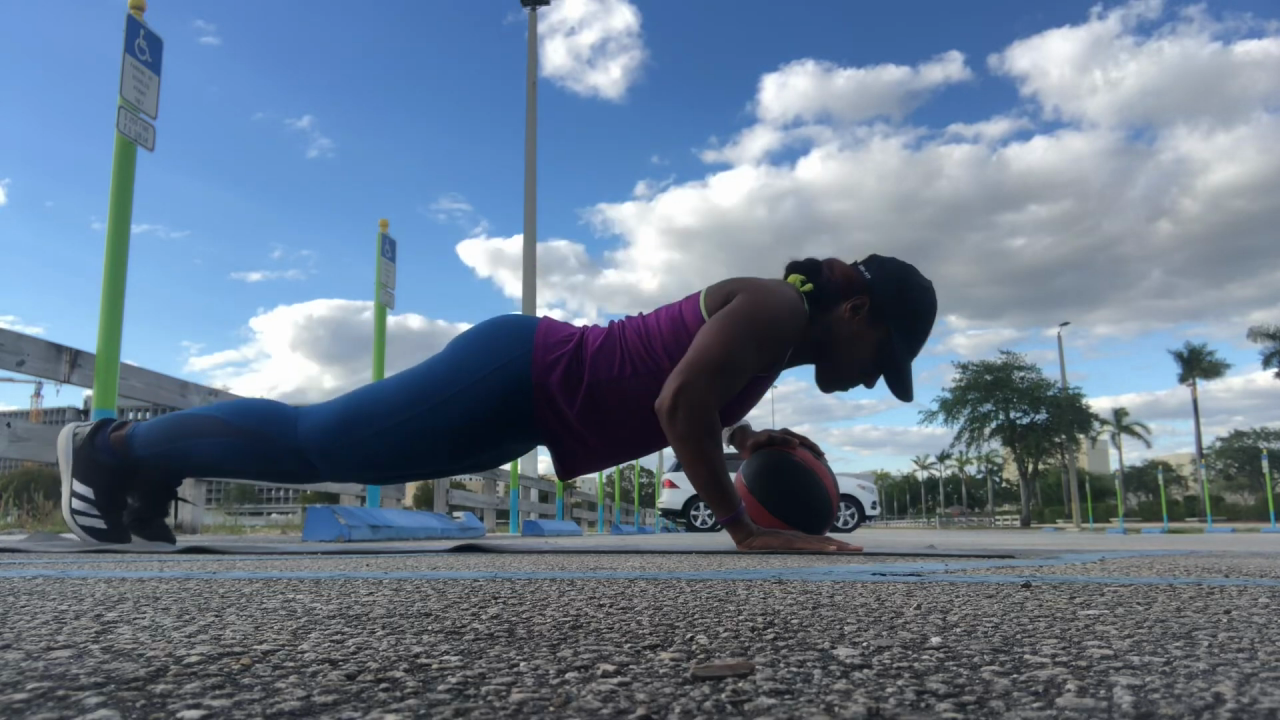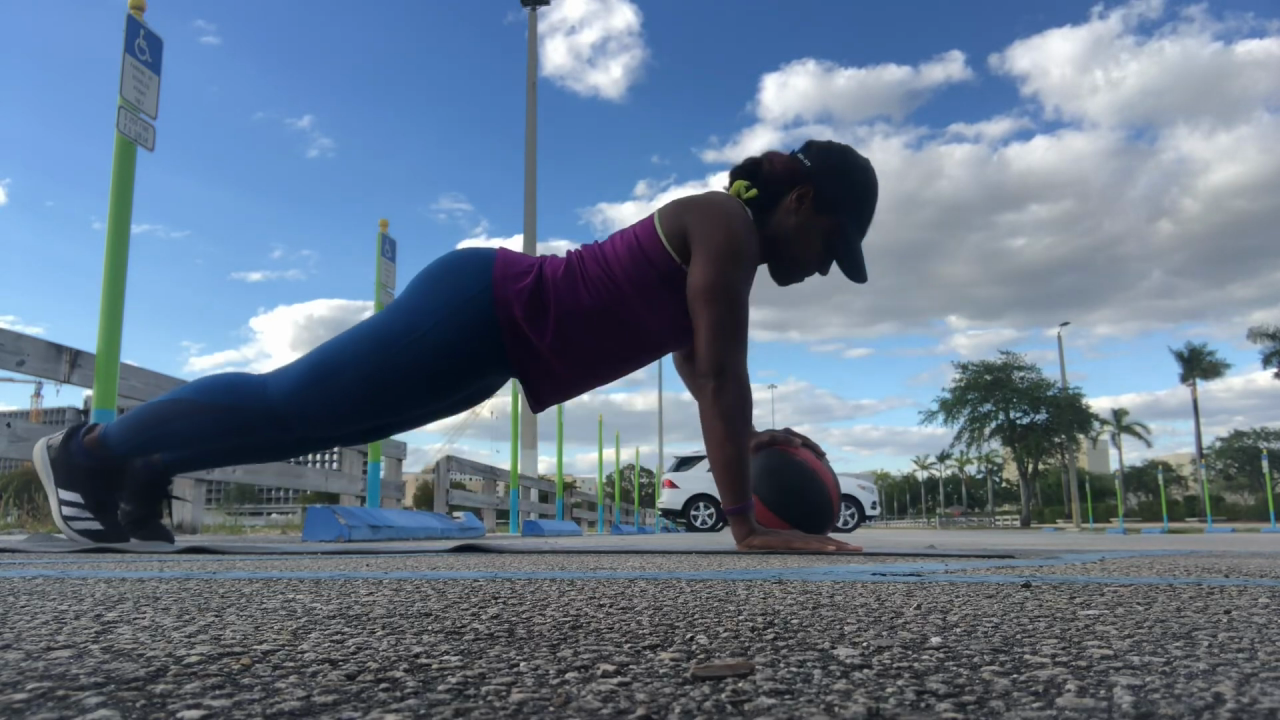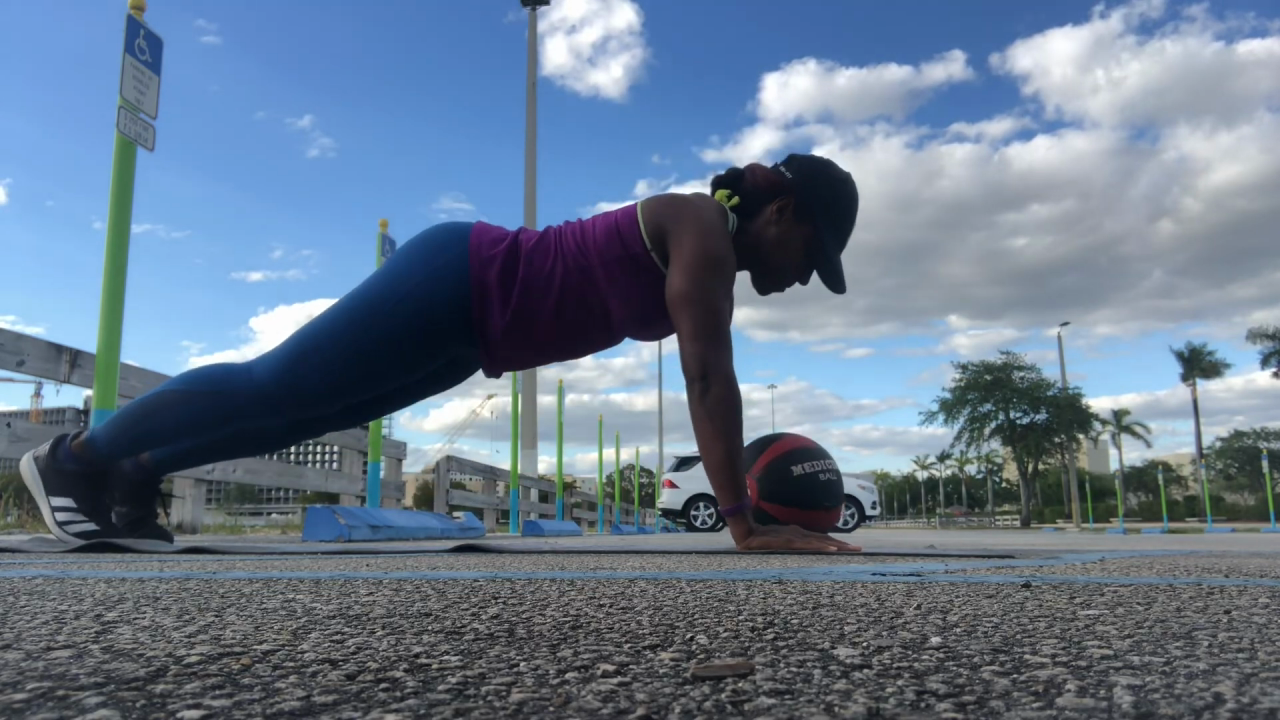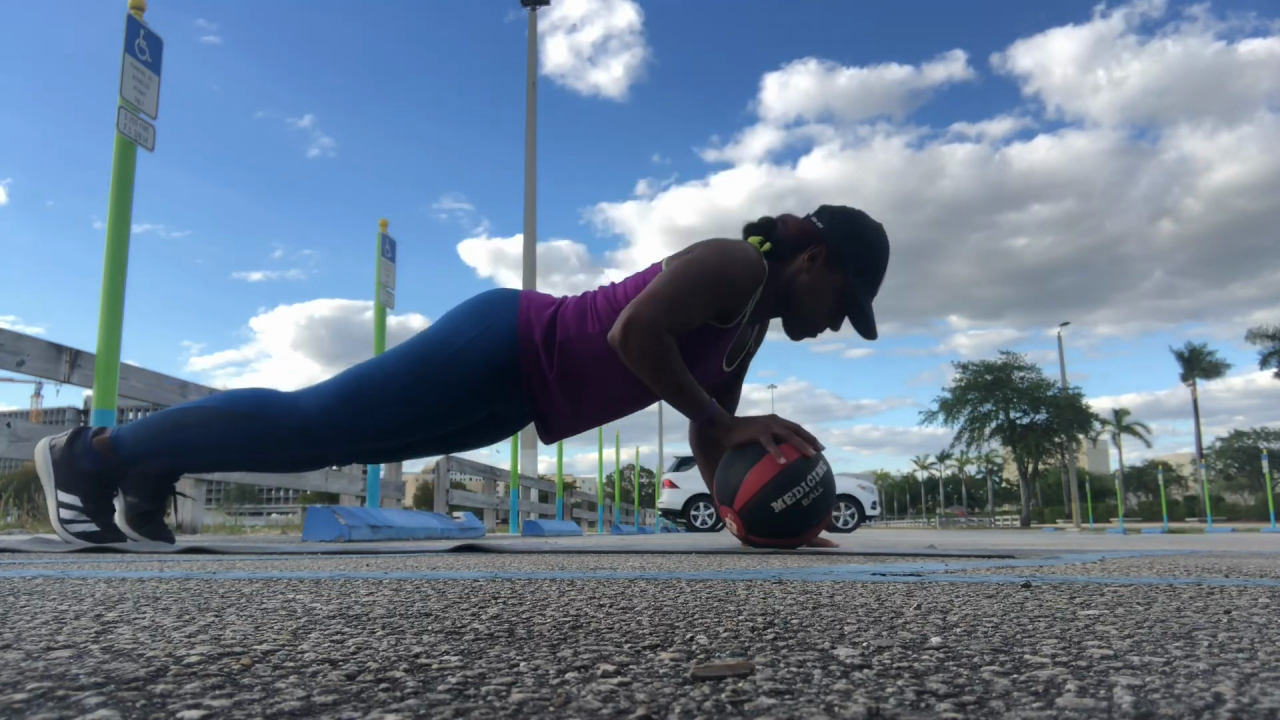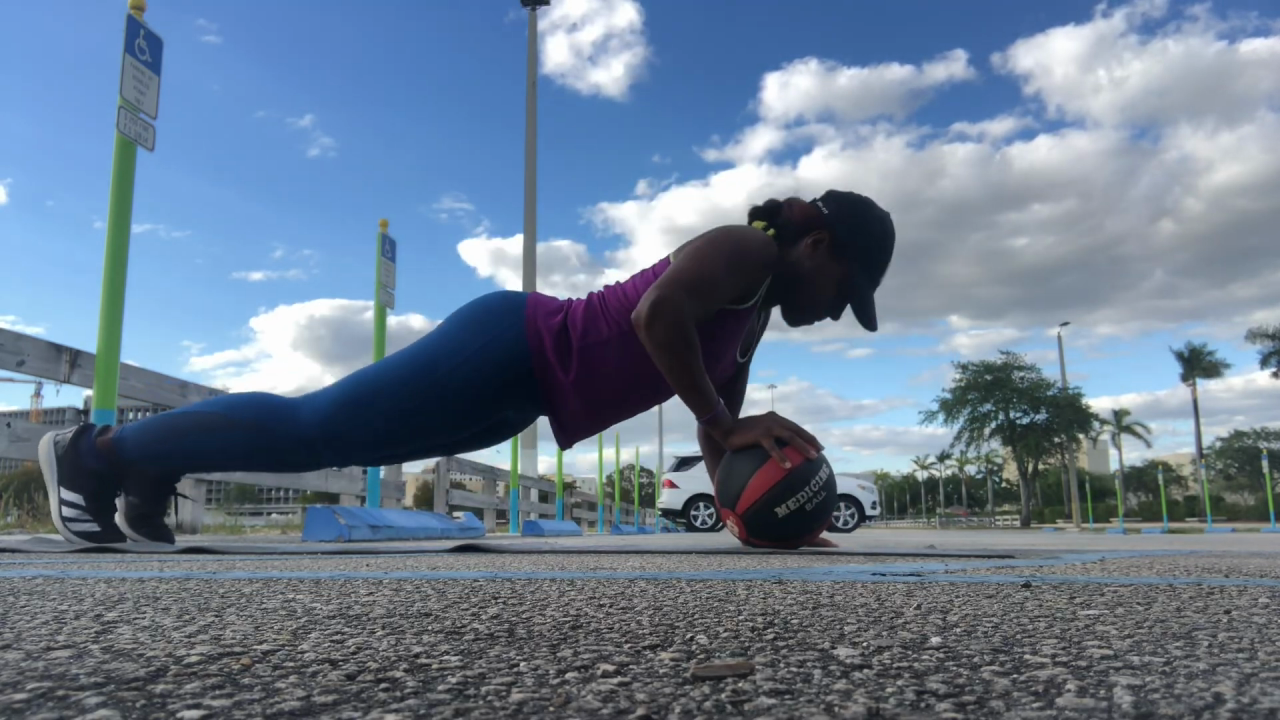
dt=1s
person 1, frame 1
left shoulder: (772, 326)
right shoulder: (781, 312)
right elbow: (677, 401)
left wrist: (743, 434)
right wrist: (745, 528)
left hip: (531, 386)
right hip: (515, 380)
left knee: (320, 439)
right knee: (305, 441)
left ankle: (150, 471)
right ankle: (110, 447)
person 1, frame 2
left shoulder: (725, 248)
right shoulder: (727, 226)
left elbow: (695, 365)
right elbow: (720, 377)
left wrist: (744, 439)
right wrist: (744, 522)
left hip: (489, 334)
right hip: (475, 312)
left knee: (302, 417)
right knee: (284, 404)
left ankle: (141, 473)
right ankle: (86, 450)
person 1, frame 3
left shoulder: (713, 276)
right shoulder: (701, 228)
left elbow: (715, 396)
right elbow: (708, 381)
left wrist: (747, 500)
right wrist: (743, 522)
left hip: (471, 333)
right hip: (452, 280)
left knee: (309, 411)
right knee: (272, 386)
left ankle: (136, 475)
right ankle: (73, 457)
person 1, frame 4
left shoulder: (750, 330)
right shoulder: (738, 269)
left elbow: (708, 441)
right elbow: (631, 330)
right wrist: (715, 418)
left hip: (515, 394)
right hip: (503, 349)
left knee: (329, 438)
right knee: (305, 421)
left ankle: (152, 472)
right ankle: (91, 452)
person 1, frame 5
left shoulder: (755, 315)
right shoulder: (743, 248)
left elbow: (717, 436)
right elbow: (654, 315)
right wrist: (722, 422)
left hip: (518, 394)
right hip: (508, 350)
left knee: (330, 441)
right knee: (311, 428)
left ankle: (153, 472)
right ankle: (95, 451)
